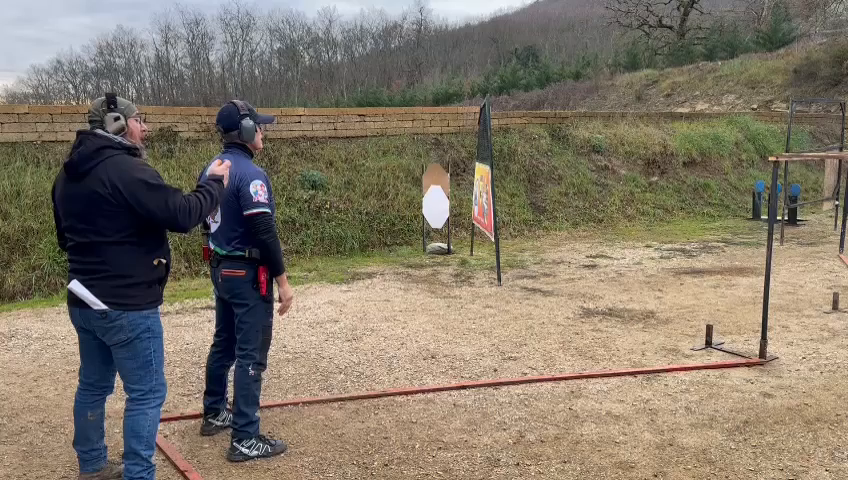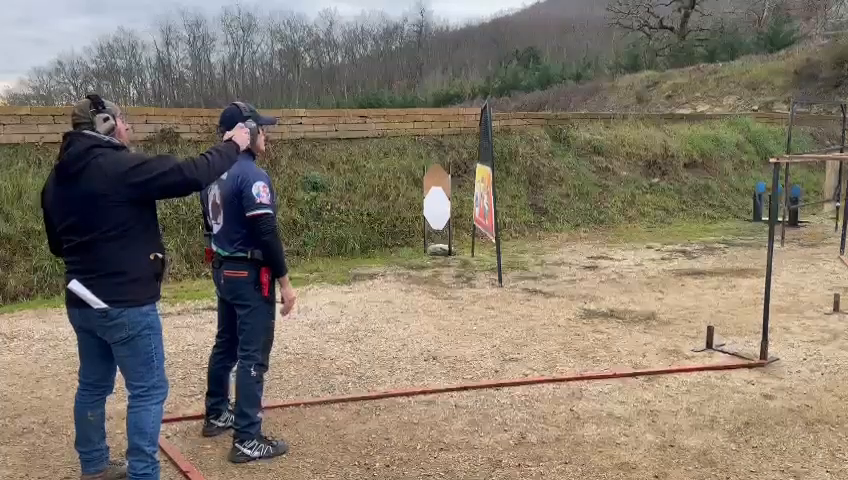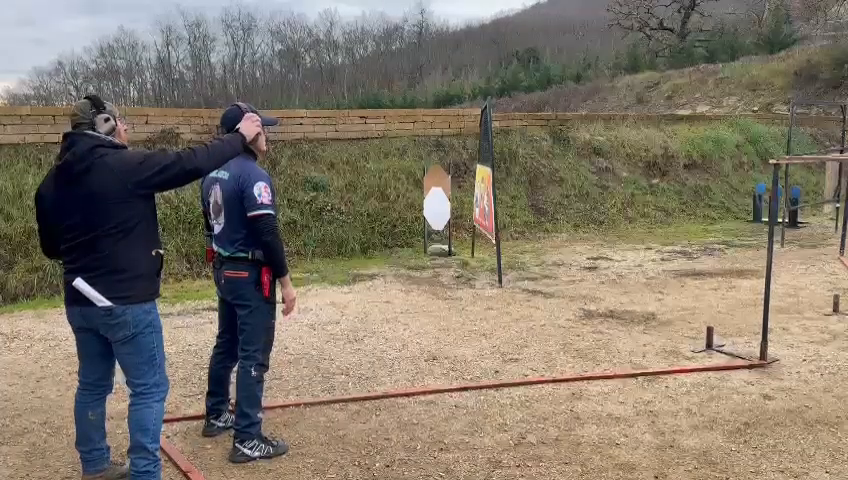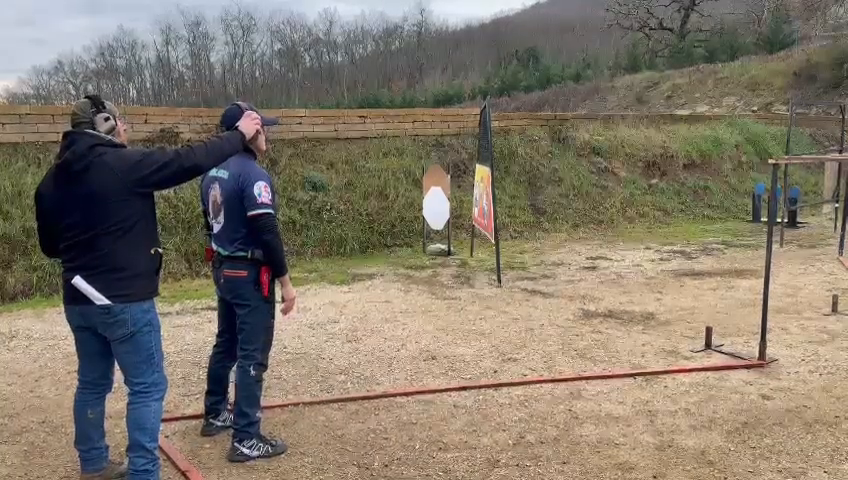
dt=0.5s
person 1, frame 1
left shoulder: (68, 175)
right shoulder: (126, 170)
right elbow: (182, 215)
right wrist: (216, 181)
left hip: (84, 301)
right hip: (127, 306)
left knee: (93, 385)
right knee: (146, 393)
person 1, frame 2
left shoulder: (57, 178)
right shoulder: (120, 167)
left elbow: (56, 244)
right elbow: (189, 175)
right wrist: (232, 146)
left hip: (83, 301)
right hip: (126, 304)
left knee: (92, 386)
right knee: (148, 390)
person 1, frame 3
left shoulder: (52, 181)
right shoulder: (123, 167)
left elbow: (50, 246)
right elbow: (192, 163)
right wrist: (240, 136)
left hip: (80, 302)
right hip: (126, 302)
left knee: (92, 385)
right knee: (148, 388)
person 1, frame 4
left shoulder: (52, 179)
right shoulder: (123, 164)
left elbow: (49, 246)
right elbow: (191, 160)
right wrist: (239, 134)
left hip: (79, 300)
right hip: (125, 301)
left knee: (91, 383)
right knee: (147, 387)
person 2, frame 1
left shoulder: (211, 170)
right shoulder: (250, 174)
right elbow: (264, 233)
right wrist: (282, 280)
left hip: (221, 269)
right hip: (248, 274)
left knee: (223, 343)
right knee: (250, 355)
left ankle: (214, 414)
right ankle: (245, 440)
person 2, frame 2
right shoulder: (252, 175)
right elbow: (266, 234)
right wrist: (284, 281)
left hip: (223, 271)
right hip: (250, 275)
left knee: (226, 344)
right knee: (252, 356)
left ankle: (216, 414)
right ankle: (247, 440)
person 2, frame 3
left shoulder: (212, 173)
right shoulder: (253, 175)
right elbow: (267, 234)
right wrist: (285, 281)
left hip: (223, 271)
right hip: (251, 275)
left knee: (226, 345)
right knee: (253, 356)
left ankle: (216, 415)
right ankle: (247, 440)
person 2, frame 4
left shoulder: (212, 172)
right shoulder: (253, 175)
right elbow: (267, 233)
right wrist: (285, 281)
left hip: (223, 270)
right hip: (250, 274)
left knee: (225, 344)
right knee: (252, 356)
left ankle: (215, 414)
right ankle: (246, 440)
